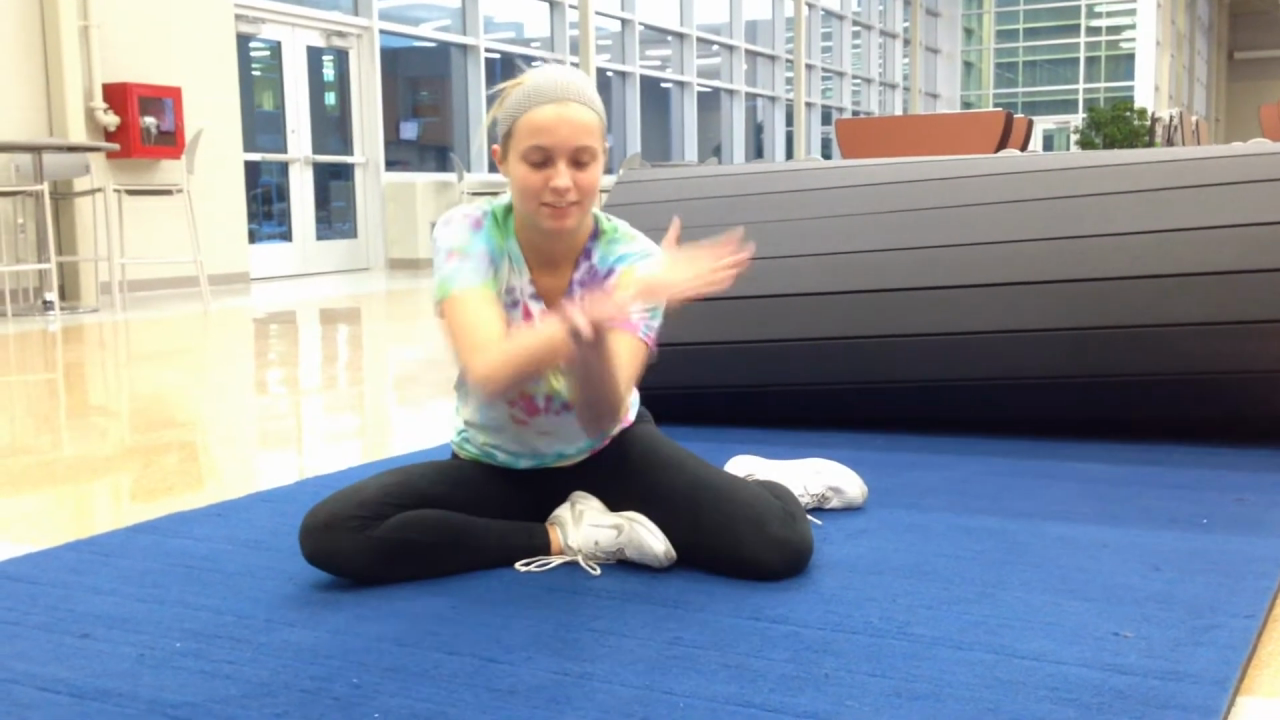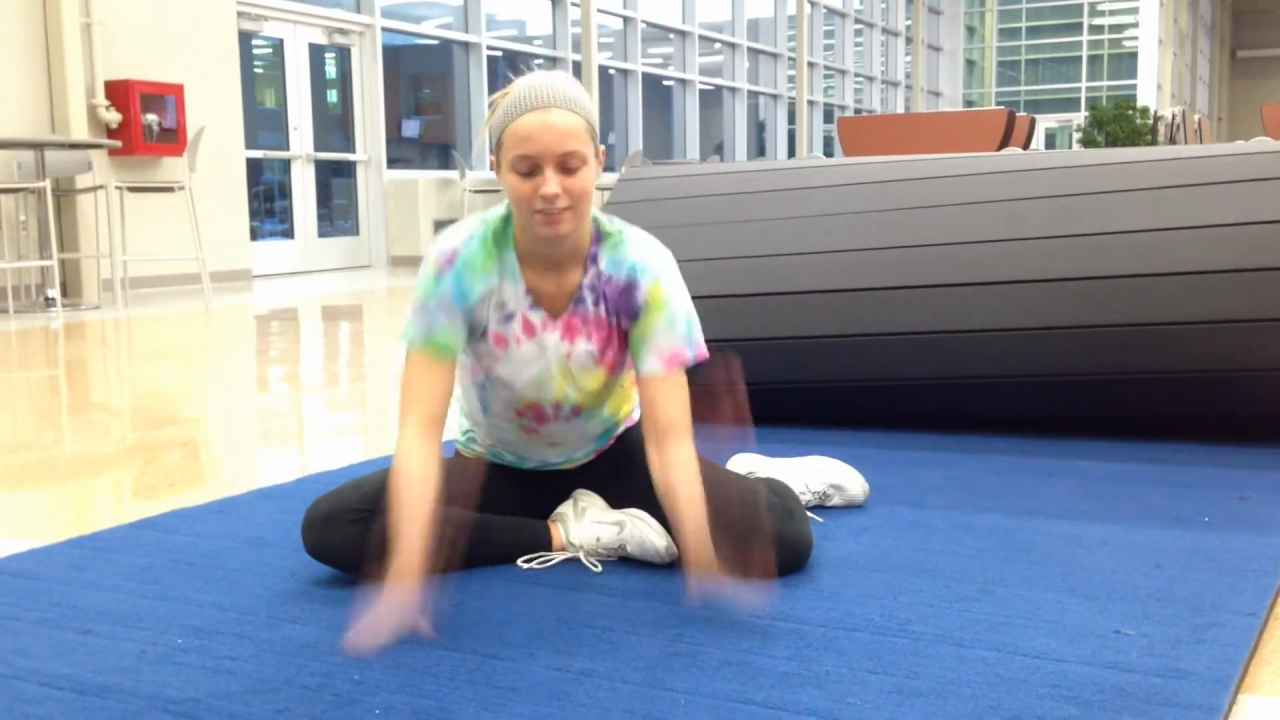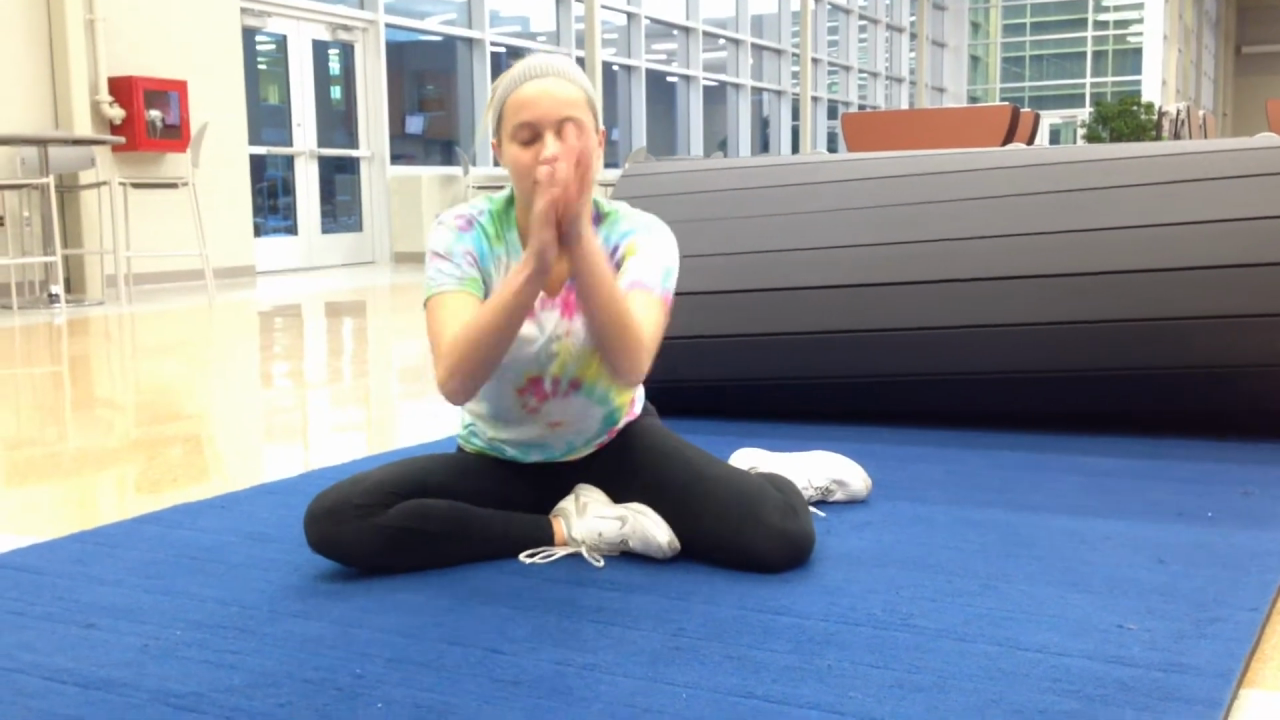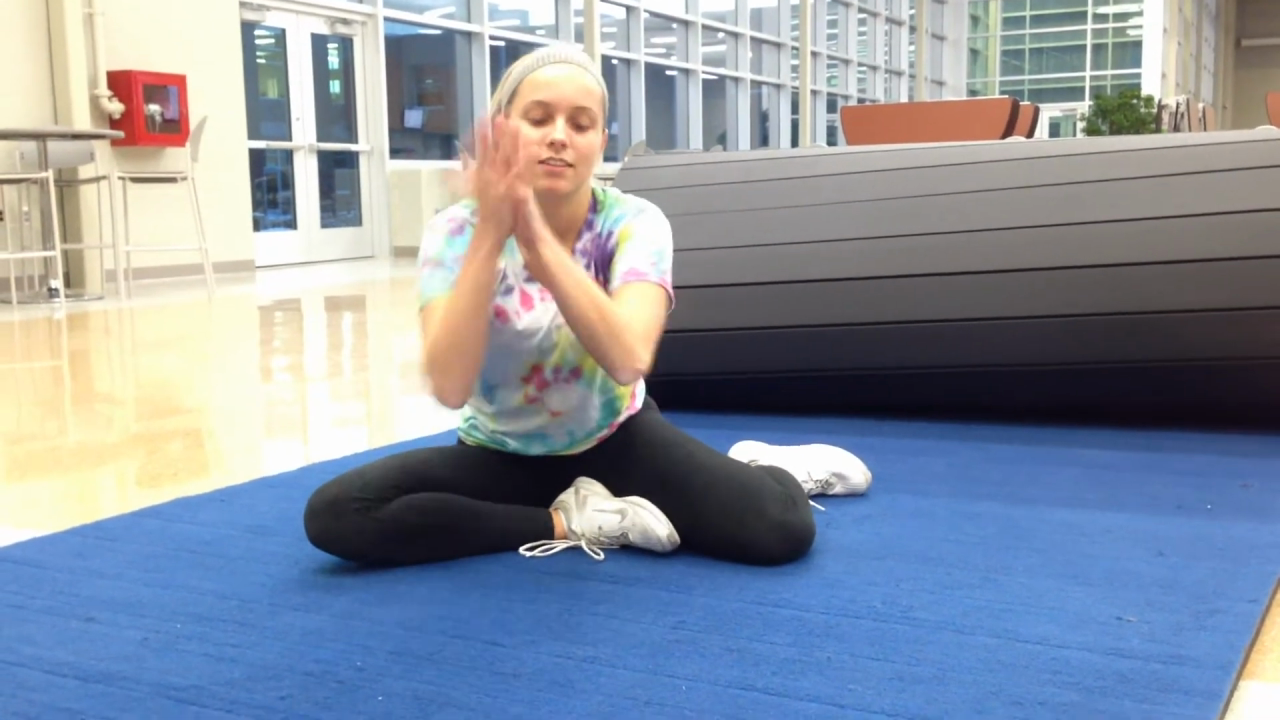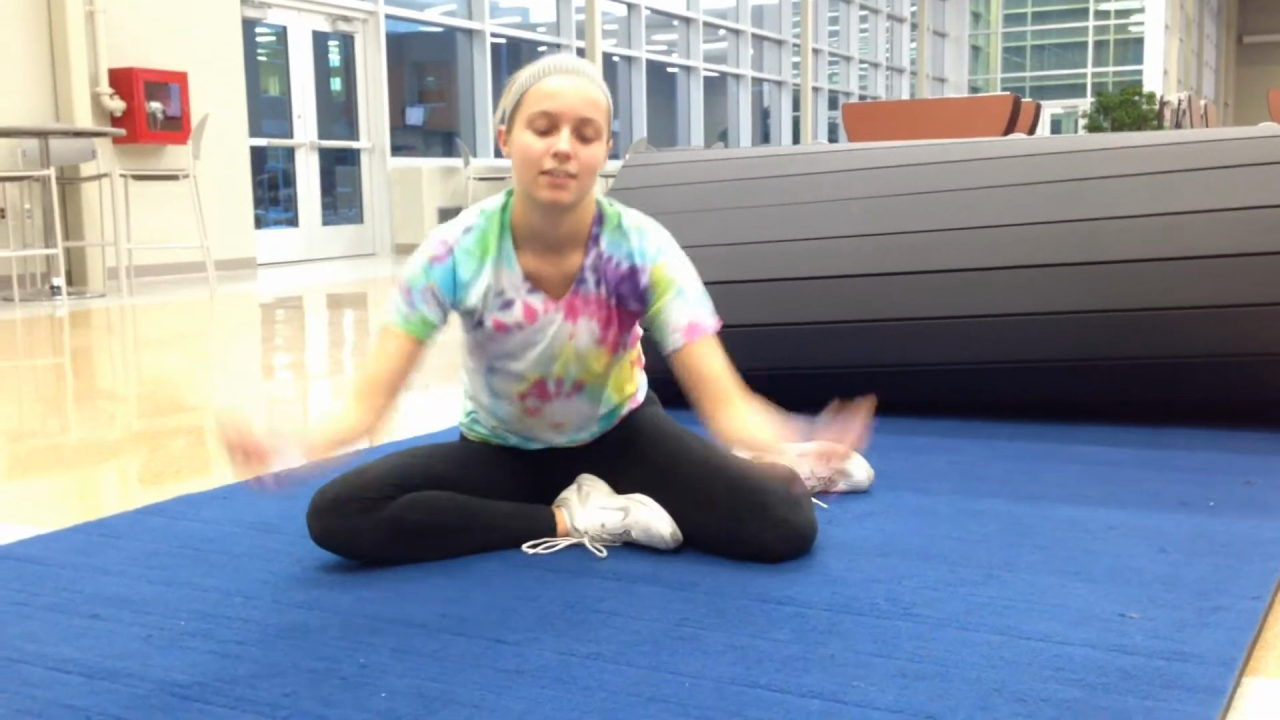
dt=0.4s
person 1, frame 1
left shoulder: (633, 257)
right shoulder: (467, 235)
left elbow: (601, 415)
right elbow: (489, 375)
left wrist: (594, 331)
right wrist: (598, 306)
left hip: (610, 455)
right hip: (493, 467)
left knee: (781, 542)
right knee: (330, 535)
right ankle: (567, 537)
person 1, frame 2
left shoulder: (642, 266)
right shoulder: (458, 261)
left elbow: (668, 435)
right elbow: (420, 430)
left wrist: (698, 537)
right wrist: (410, 568)
left hip: (611, 457)
right hip: (495, 473)
left knee: (784, 540)
right knee: (329, 528)
right ankle: (570, 536)
person 1, frame 3
left shoulder: (639, 236)
right shoulder: (465, 235)
left elbow: (631, 363)
right elbow: (456, 382)
left wrist: (578, 236)
right wrist: (539, 255)
left hip: (612, 447)
right hip: (497, 464)
left knee: (783, 533)
right knee: (330, 521)
right ankle: (571, 525)
person 1, frame 4
left shoulder: (635, 224)
right shoulder: (455, 233)
left elbow: (628, 359)
right elbow: (449, 387)
left wrist: (538, 229)
right wrist: (492, 234)
left hip: (614, 438)
right hip: (498, 455)
left knee: (782, 528)
right knee: (333, 516)
left ankle: (761, 464)
right ankle: (568, 524)
person 1, frame 5
left shoulder: (642, 250)
right shoulder: (456, 252)
left elbow: (723, 401)
right elbow: (367, 400)
left wrist: (772, 447)
right wrist: (298, 449)
left hip: (617, 435)
right hip: (500, 450)
left knee: (784, 523)
right knee: (336, 516)
right ankle: (573, 519)
